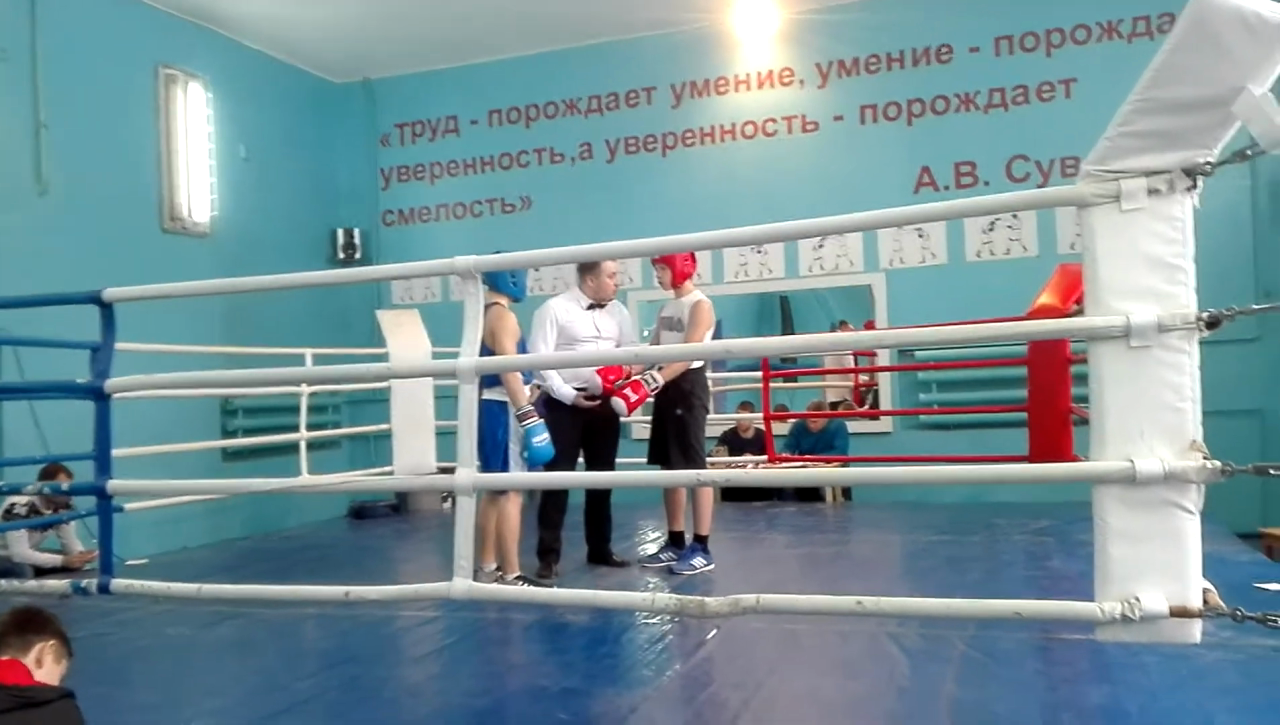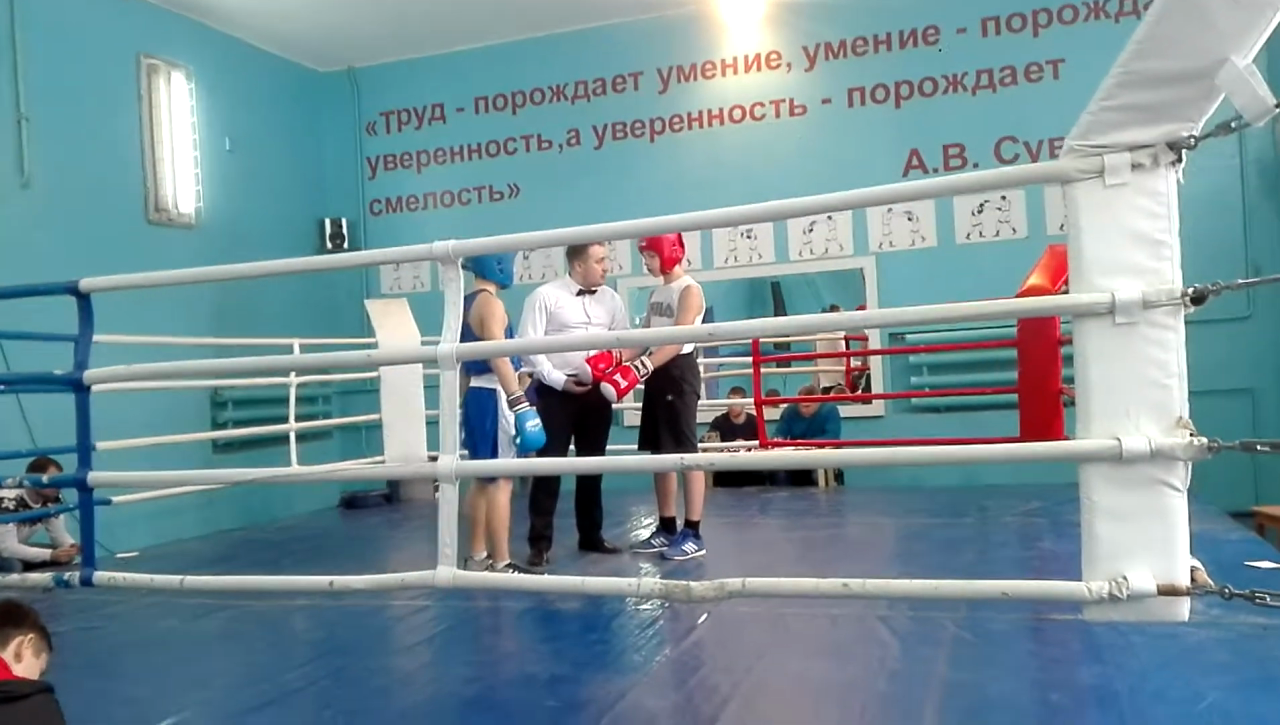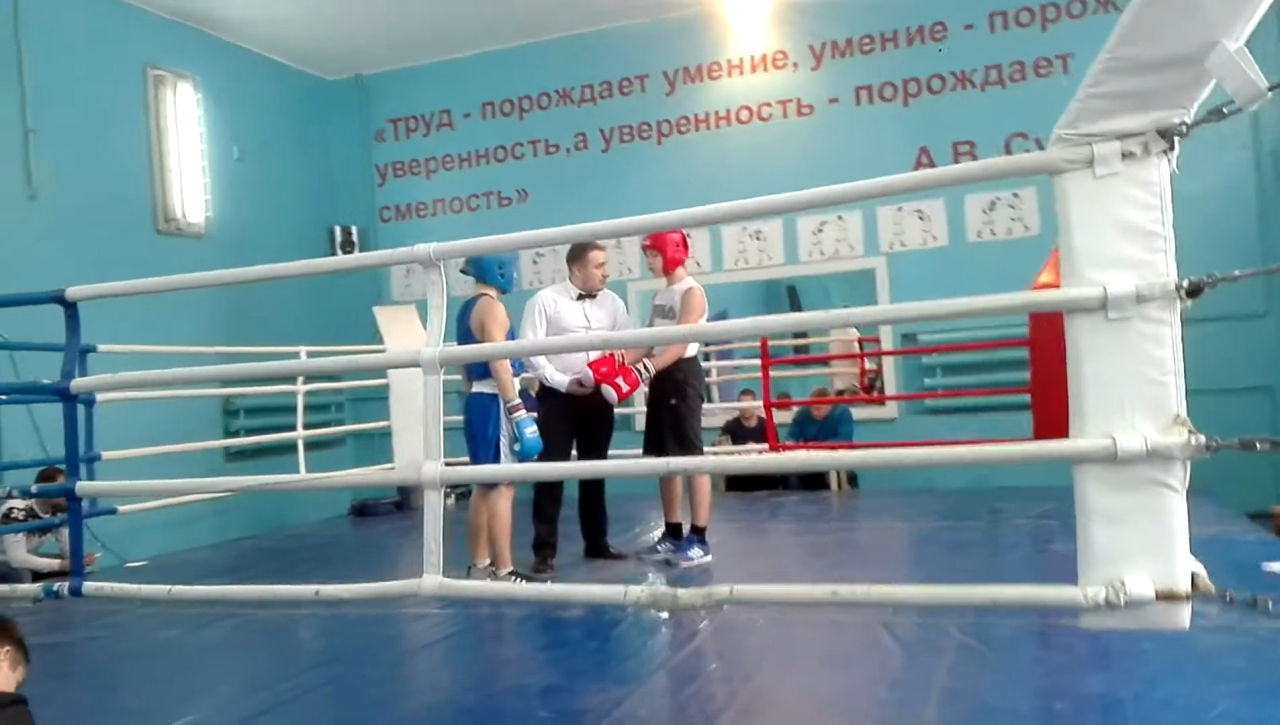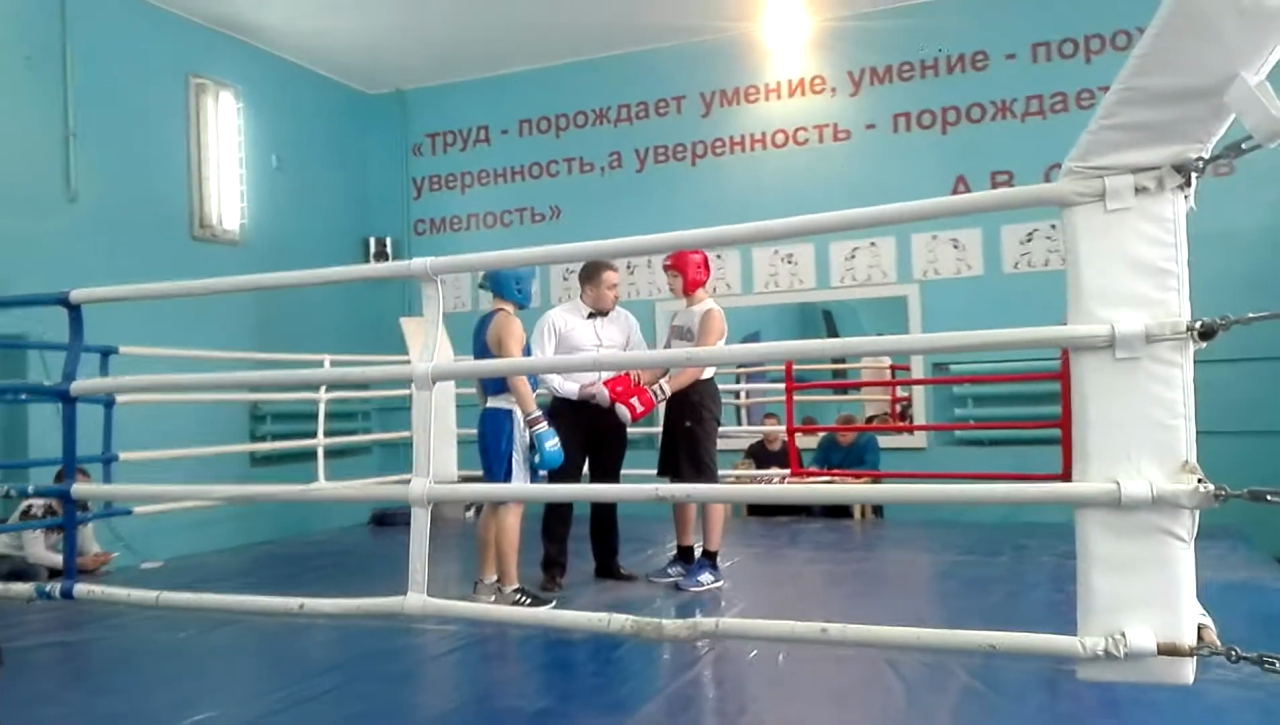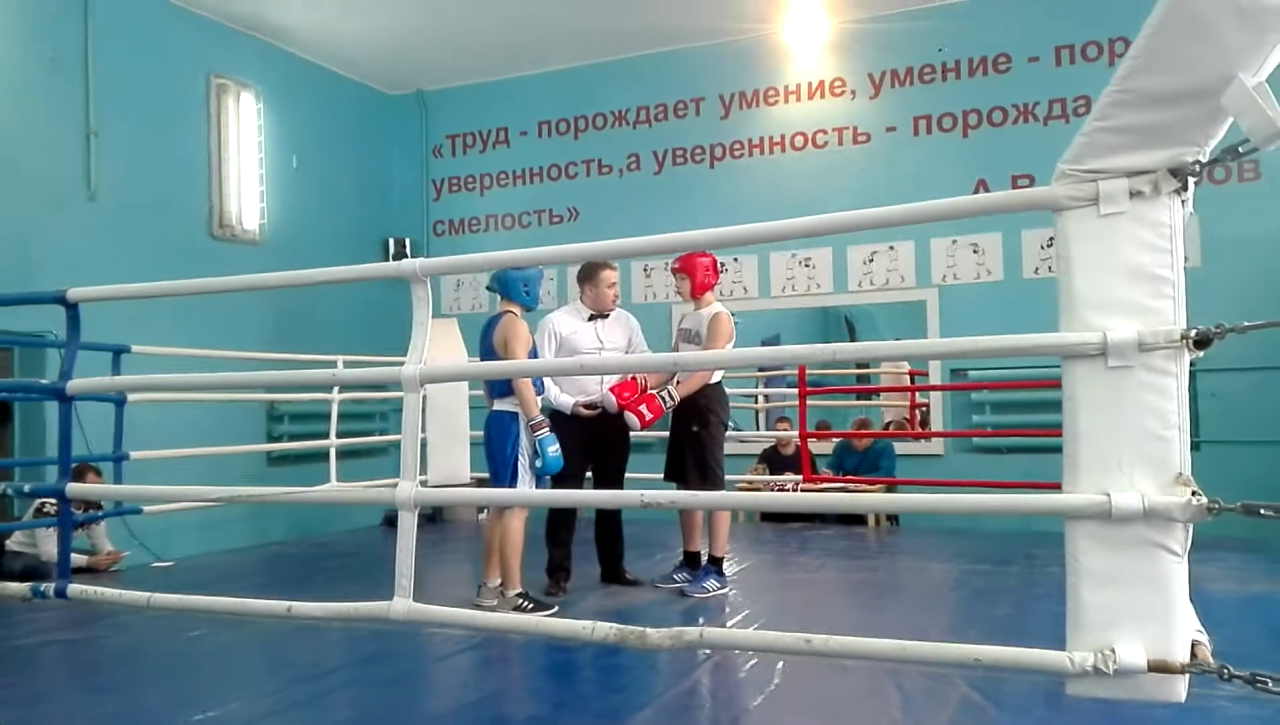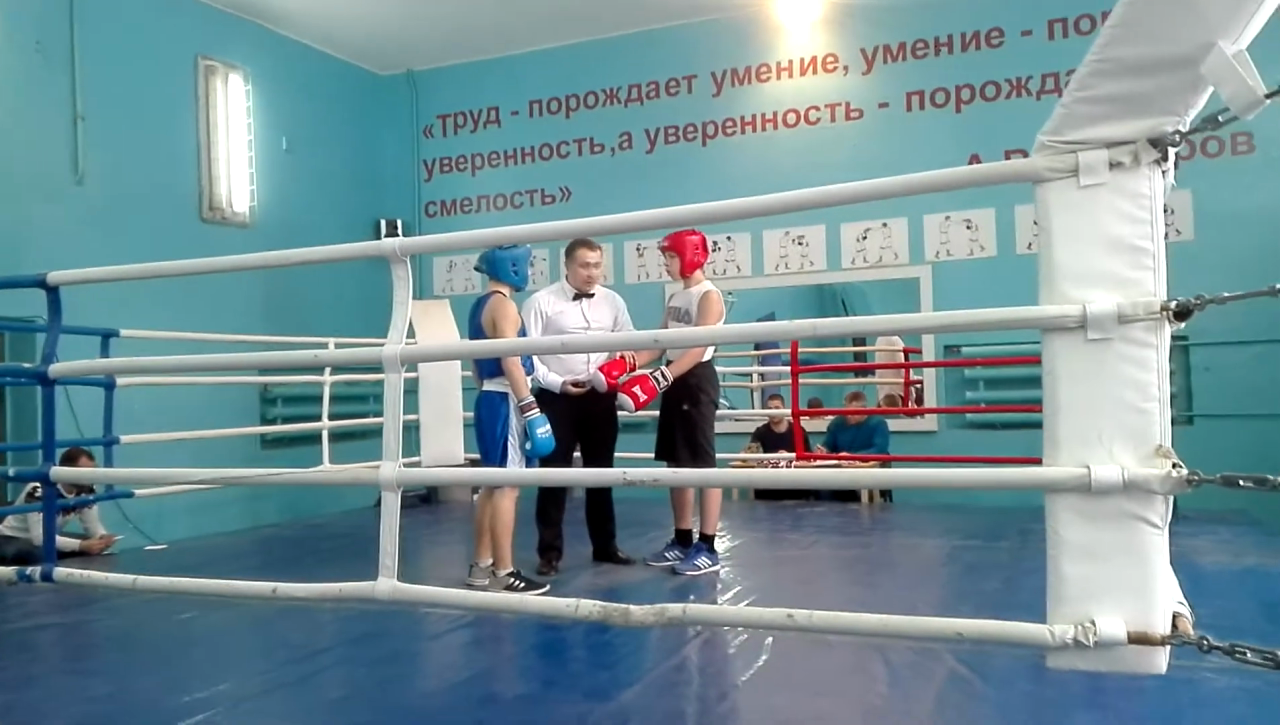
dt=0.3s
person 1, frame 1
left shoulder: (700, 305)
right shoulder: (667, 308)
left elbow: (687, 356)
left wrist: (650, 382)
left hip: (688, 386)
right hip: (666, 388)
left knee: (694, 467)
right knee: (670, 468)
left ankle: (701, 548)
right ankle: (675, 542)
person 1, frame 2
left shoulder: (689, 291)
right shoulder: (657, 293)
left elbow: (677, 341)
left wrist: (639, 368)
right wrist: (615, 359)
left hip: (678, 372)
right hip: (656, 374)
left knee: (686, 452)
right knee: (660, 454)
left ankle: (693, 534)
right ankle: (667, 527)
person 1, frame 3
left shoulder: (691, 293)
right shoulder: (660, 295)
left elbow: (679, 344)
left wrist: (641, 371)
right wrist: (619, 362)
left hip: (682, 375)
right hip: (660, 377)
left knee: (691, 456)
right knee: (664, 458)
left ankle: (699, 539)
right ankle: (673, 534)
person 1, frame 4
left shoulder: (710, 314)
right shoulder: (679, 316)
left elbow: (697, 366)
left wrist: (656, 392)
right wrist: (634, 382)
left hip: (699, 398)
right hip: (678, 399)
left knee: (705, 481)
right knee: (678, 481)
left ankle: (710, 564)
right ankle: (684, 557)
person 1, frame 5
left shoulder: (719, 318)
right shoulder: (686, 319)
left elbow: (705, 371)
left wrist: (664, 398)
right wrist: (639, 385)
left hip: (707, 402)
right hip: (684, 403)
left knee: (711, 486)
right knee: (685, 486)
left ankle: (716, 570)
right ankle: (691, 563)
person 1, frame 6
left shoulder: (708, 296)
right shoulder: (675, 298)
left elbow: (697, 349)
right elbow: (660, 344)
left wrist: (657, 379)
right wrist: (627, 363)
left hip: (696, 381)
right hip: (673, 382)
left knee: (702, 464)
right knee: (676, 464)
left ankle: (707, 548)
right ankle: (683, 540)
person 2, frame 1
left shoulder: (481, 315)
right shoulder: (503, 316)
right elbow: (509, 371)
right wrist: (528, 416)
left hip: (488, 406)
right hip: (505, 408)
left knee: (494, 491)
right knee: (511, 492)
left ankle: (487, 568)
right ankle: (511, 576)
person 2, frame 2
left shoulder: (466, 304)
right shoulder: (490, 303)
right elbow: (498, 357)
right wrist: (520, 402)
left hip: (476, 394)
right hip: (493, 396)
left knee: (482, 479)
right knee: (500, 481)
left ankle: (477, 557)
right ankle: (501, 564)
person 2, frame 3
left shoulder: (466, 309)
right shoulder: (491, 307)
right elbow: (498, 362)
right wrist: (517, 409)
left hip: (477, 400)
right hip: (495, 402)
left knee: (485, 486)
right knee: (501, 487)
left ankle: (480, 565)
right ankle: (503, 571)
person 2, frame 4
left shoulder: (484, 323)
right shoulder: (509, 322)
right elbow: (516, 377)
right wrist: (538, 422)
left hip: (492, 414)
right hip: (510, 417)
left knee: (495, 501)
right knee: (512, 503)
left ankle: (486, 582)
right ankle: (509, 589)
person 2, frame 5
left shoulder: (491, 325)
right shoulder: (515, 325)
right elbow: (521, 381)
right wrist: (541, 427)
left hip: (499, 417)
right hip: (516, 420)
left knee: (501, 505)
right knee: (516, 507)
left ankle: (490, 586)
right ankle: (511, 594)
person 2, frame 6
left shoulder: (480, 306)
right shoulder: (504, 305)
right elbow: (510, 361)
right wrist: (530, 408)
left hip: (488, 398)
right hip: (506, 401)
left knee: (491, 486)
right knee: (507, 488)
left ankle: (482, 566)
right ankle: (503, 574)
person 3, frame 1
left shoulder: (618, 312)
right shoulder: (554, 309)
left elbow: (630, 350)
left wrist: (626, 371)
right wrist: (569, 396)
left hip: (604, 403)
right hip: (565, 404)
right knee: (558, 477)
left ankle: (600, 548)
right ankle: (548, 556)
person 3, frame 2
left shoulder: (610, 299)
right shoulder: (544, 296)
right wrist: (559, 380)
left hip: (596, 390)
right hip: (557, 391)
left ankle: (591, 535)
right ankle: (540, 543)
person 3, frame 3
left shoulder: (612, 302)
right shoulder: (545, 301)
right elbow: (530, 351)
right wrist: (562, 383)
left hip: (598, 395)
right hip: (558, 395)
left ankle: (596, 541)
right ankle: (545, 550)
person 3, frame 4
left shoulder: (625, 320)
right shoulder: (555, 319)
right wrist: (574, 390)
left hip: (610, 413)
right hip: (569, 412)
right knee: (562, 488)
left ankle: (607, 562)
right ankle: (553, 568)
person 3, frame 5
left shoulder: (626, 322)
right shoulder: (556, 323)
right wrist: (567, 404)
left hip: (613, 418)
right hip: (570, 418)
left knee: (611, 493)
right knee: (566, 493)
left ankle: (613, 567)
right ankle: (559, 573)
person 3, frame 6
left shoulder: (612, 301)
right shoulder: (541, 302)
right wrist: (556, 383)
left hip: (600, 396)
right hip: (557, 397)
left knee: (601, 473)
left ankle: (605, 546)
right ankle: (550, 552)
